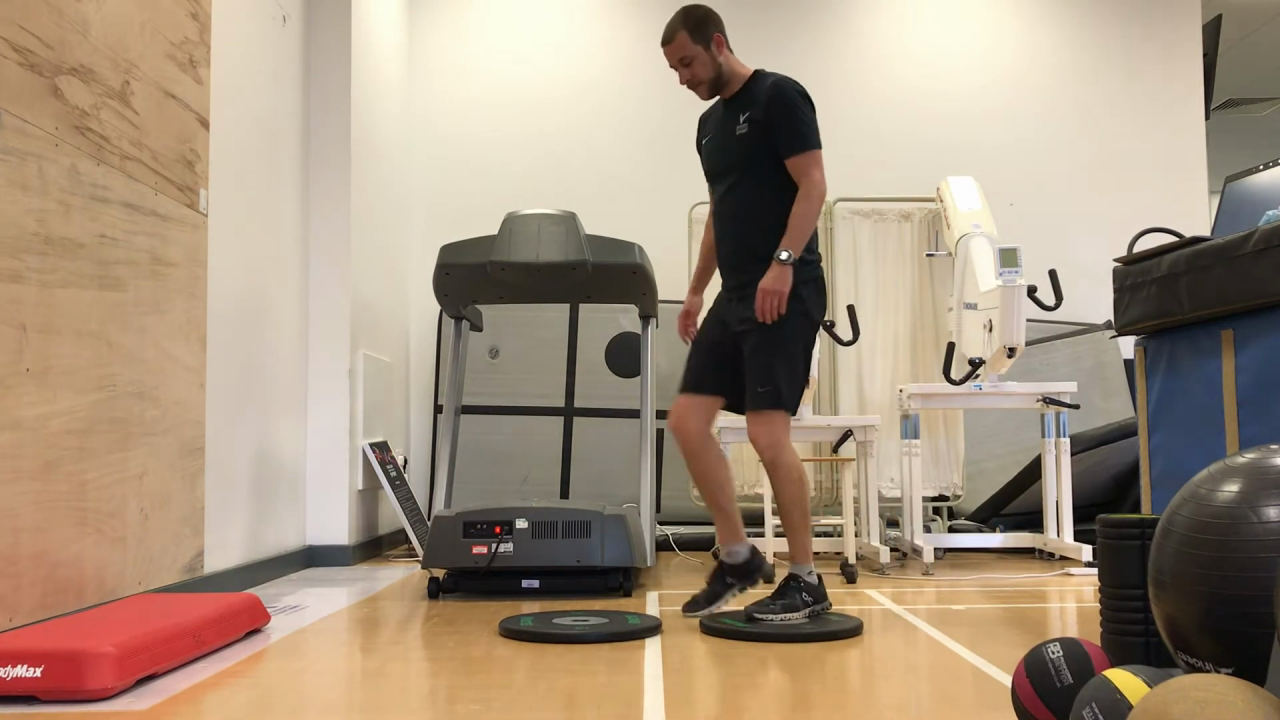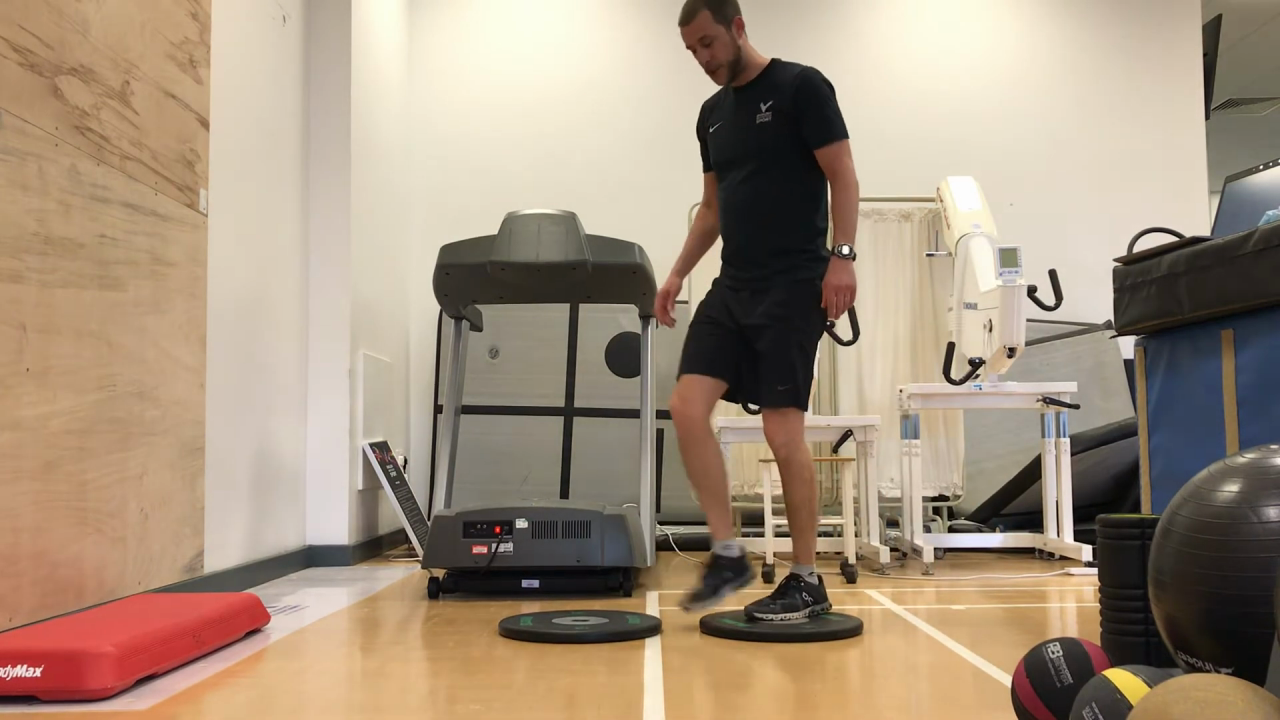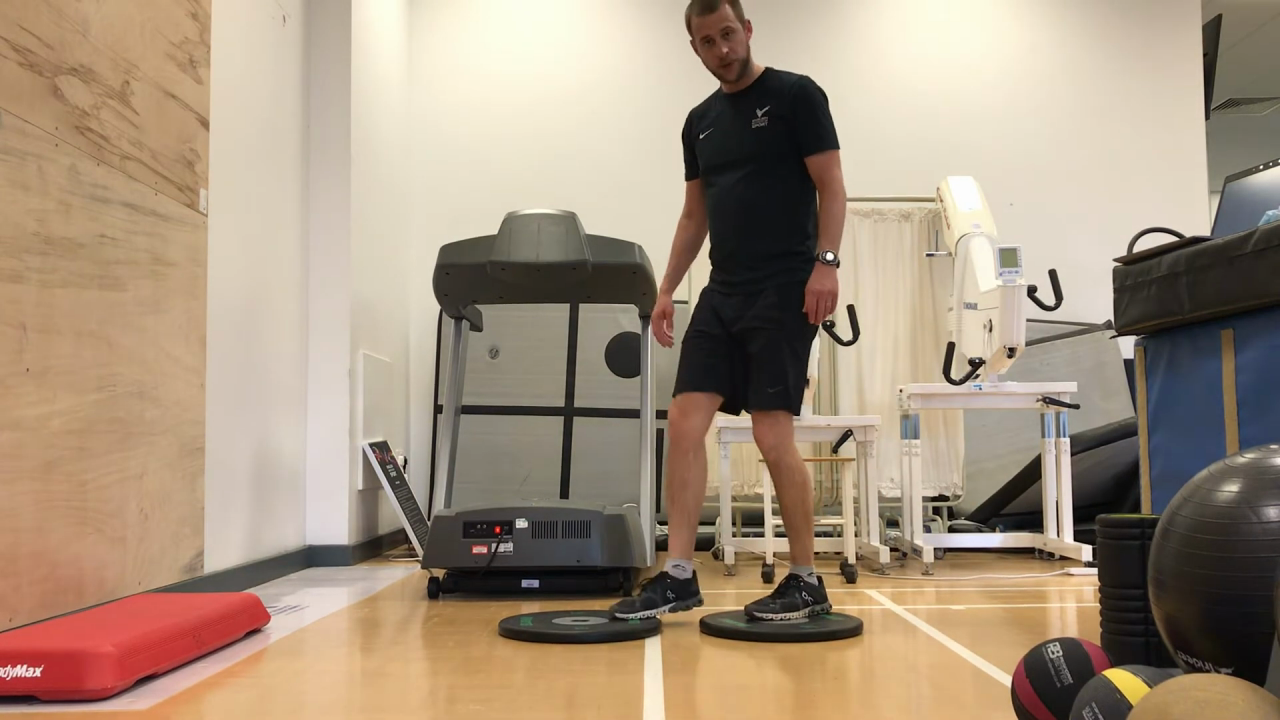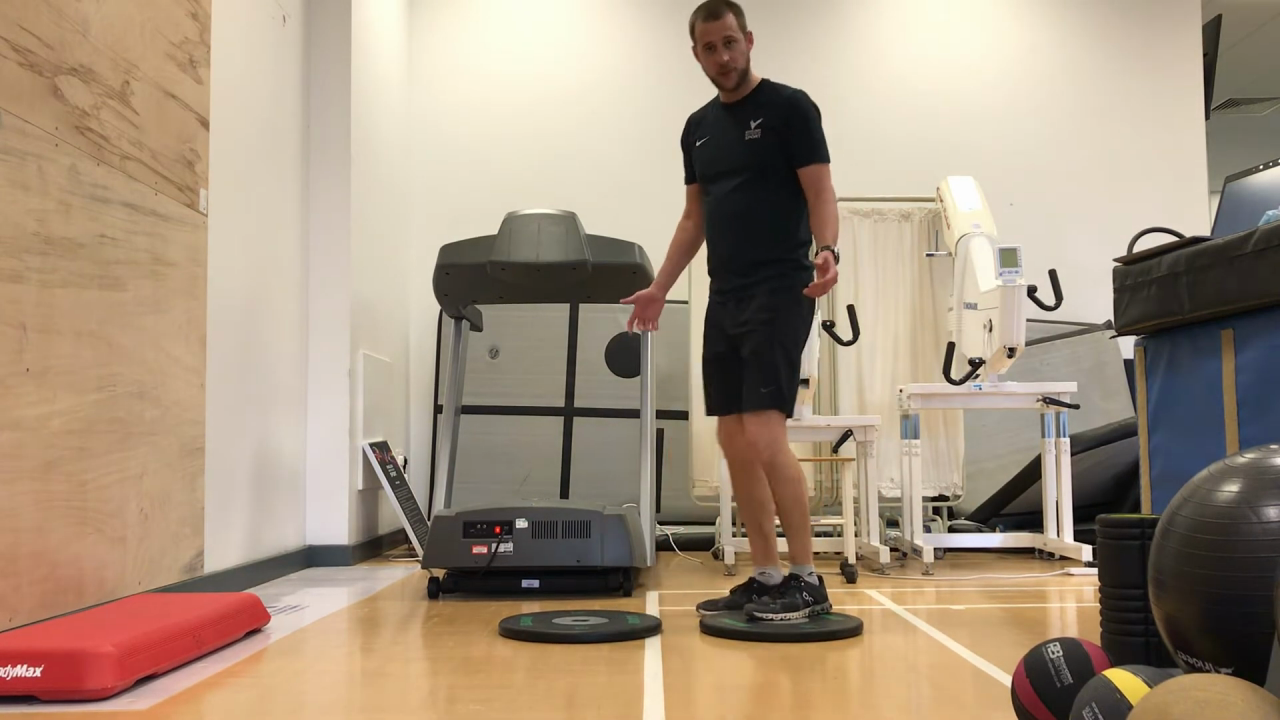
dt=0.5s
person 1, frame 1
left shoulder: (779, 97)
right shoulder: (709, 124)
left elbow: (813, 185)
left wrist: (783, 263)
right wrist: (695, 291)
left hip: (784, 291)
right hip: (735, 296)
left knee: (767, 435)
right knee: (685, 421)
left ankle: (806, 580)
right ankle: (737, 557)
person 1, frame 2
left shoulder: (801, 86)
right shoulder: (712, 112)
left elbow: (843, 176)
left wrist: (842, 255)
right wrist: (678, 272)
left hip: (792, 286)
right hip: (733, 286)
left knee: (782, 433)
right knee: (687, 407)
left ankle: (807, 580)
right ankle: (726, 553)
person 1, frame 3
left shoulder: (795, 95)
right shoulder: (700, 121)
left elbow: (831, 186)
left wrist: (825, 261)
right wrist: (667, 287)
left hip: (783, 291)
right hip: (721, 293)
left knee: (772, 437)
right knee: (684, 425)
left ankle: (806, 581)
right ankle: (678, 576)
person 1, frame 4
left shoulder: (789, 107)
right shoulder: (699, 127)
left elbow: (821, 196)
left wrist: (826, 251)
right wrist: (659, 288)
left hip: (779, 294)
right hip: (725, 298)
left knee: (764, 436)
right knee: (735, 442)
left ankle: (807, 581)
right ankle: (766, 577)
